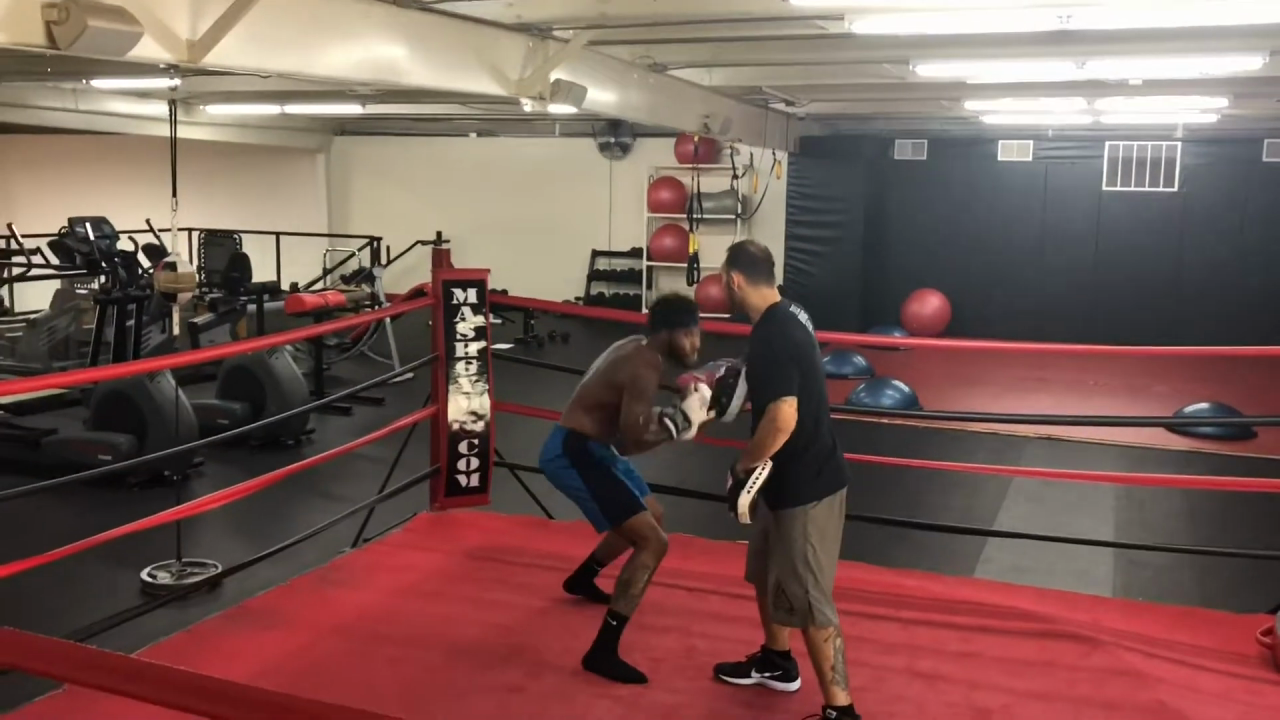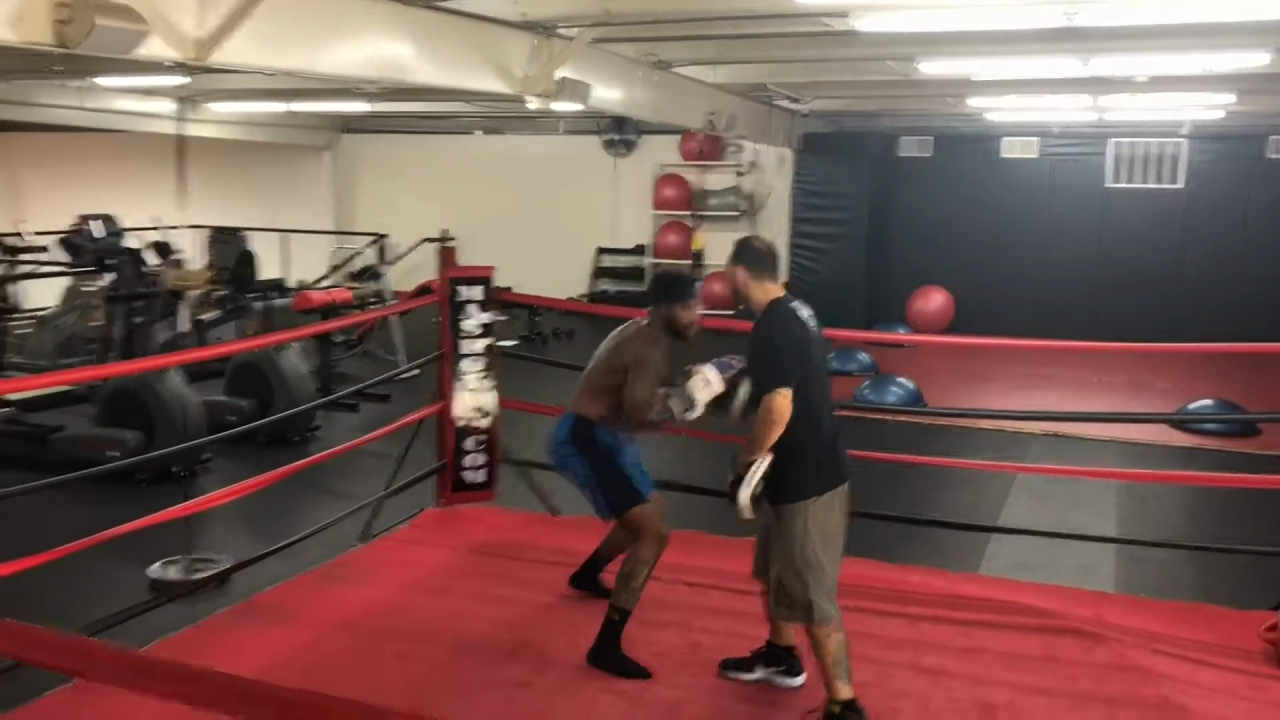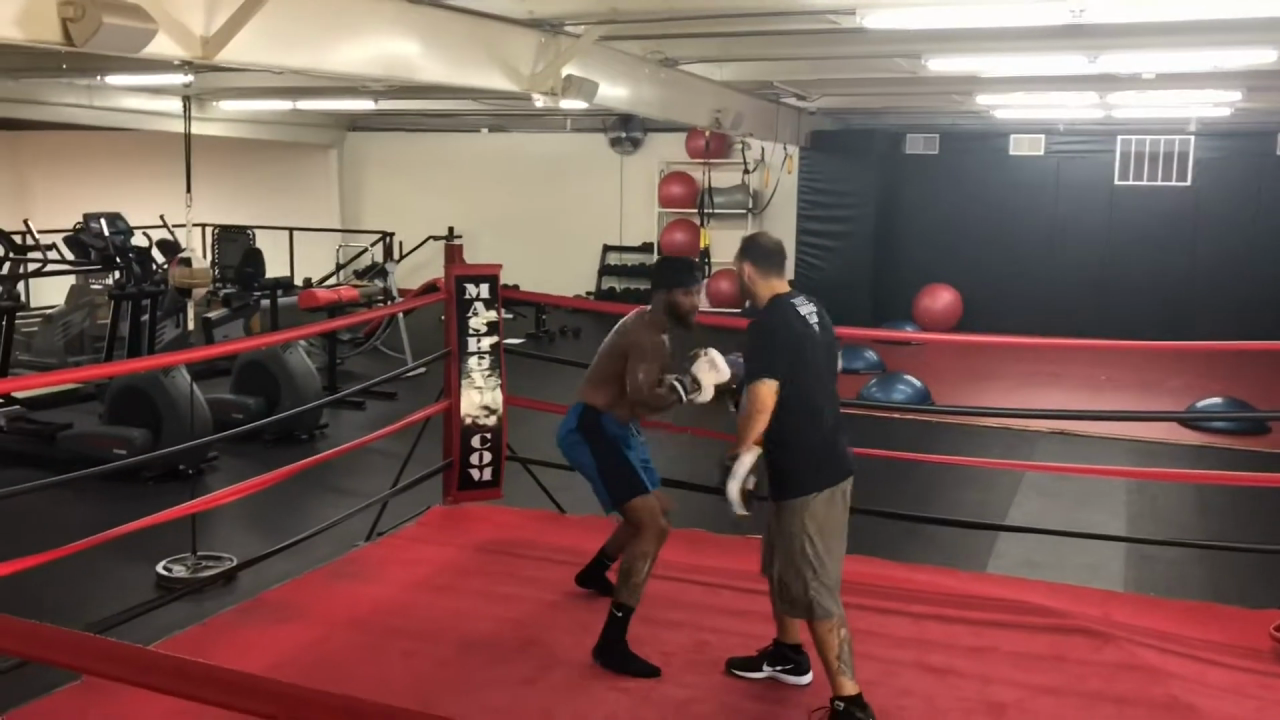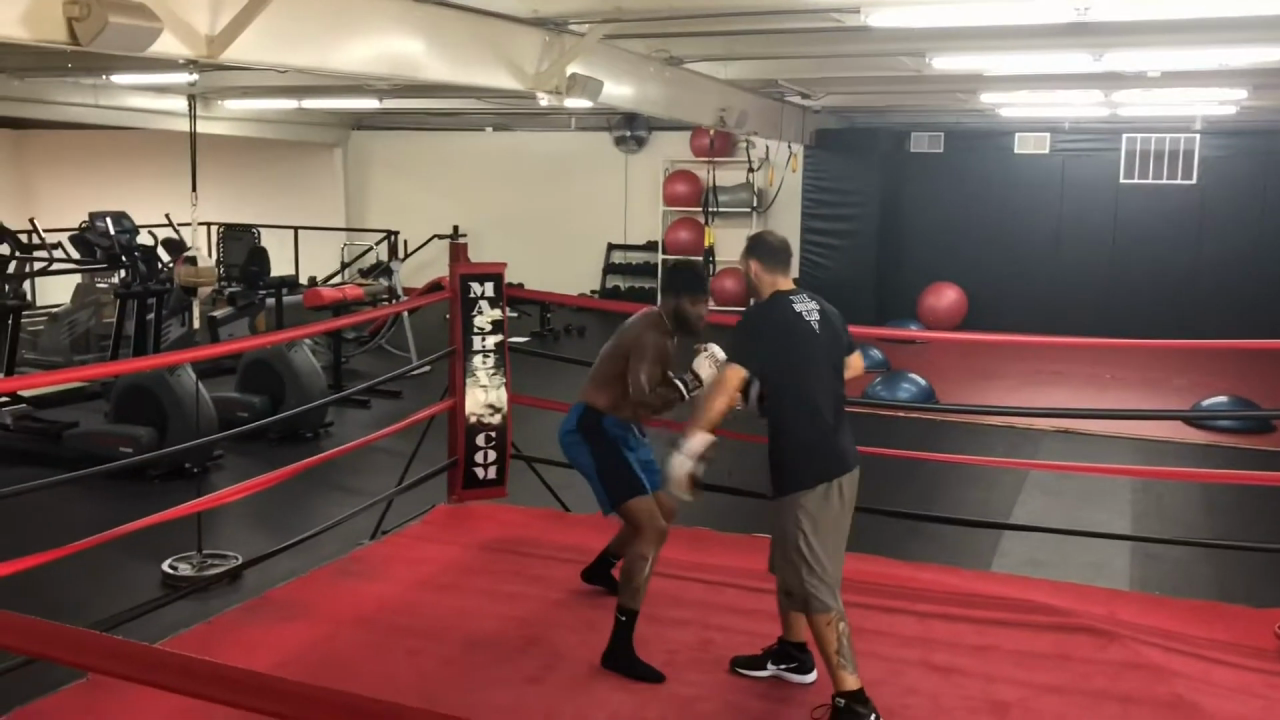
dt=0.1s
person 1, frame 1
left shoulder: (771, 336)
right shoulder: (787, 316)
left elbow: (783, 419)
left wrist: (745, 466)
left hip: (807, 485)
right hip: (794, 477)
left knee: (808, 599)
right knee: (766, 572)
right ankle: (776, 662)
person 1, frame 2
left shoulder: (772, 330)
right shoulder: (793, 311)
left elbow: (777, 409)
left wrist: (746, 459)
right wrist: (745, 384)
left hip: (808, 480)
right hip: (797, 472)
left knee: (810, 595)
right knee: (773, 568)
right ankle: (781, 657)
person 1, frame 3
left shoulder: (767, 324)
right shoulder: (805, 309)
left elbow: (761, 398)
right elbow: (828, 369)
left wrist: (742, 456)
left hip: (810, 474)
right hip: (824, 462)
left knee: (815, 588)
right knee: (781, 565)
right ankle: (786, 653)
person 1, frame 4
left shoulder: (763, 318)
right shoulder: (824, 310)
left elbow: (729, 383)
right elbow: (854, 367)
left wrist: (691, 442)
left hip: (809, 470)
right hip: (836, 458)
left knee: (814, 585)
right knee: (789, 564)
right ankle: (792, 654)
person 2, frame 1
left shoulder: (640, 351)
right shoulder: (643, 368)
right elbow: (632, 441)
left wrist: (669, 416)
right wrist: (684, 419)
left hip: (590, 447)
right hip: (576, 454)
left knee: (650, 516)
right knee: (653, 542)
left ankle: (582, 578)
right ankle: (602, 653)
person 2, frame 2
left shoulder: (643, 332)
right shoulder: (647, 346)
right elbow: (638, 418)
left wrist: (676, 396)
right wrist: (688, 399)
left hip: (600, 434)
right hip: (584, 441)
left knee: (647, 510)
right knee: (653, 534)
left ankle: (587, 574)
right ankle: (607, 646)
person 2, frame 3
left shoulder: (653, 324)
right shoulder: (647, 332)
right elbow: (642, 402)
left wrist: (693, 381)
right wrist: (691, 382)
left hip: (615, 428)
right hip: (593, 430)
left knee: (654, 511)
right knee: (653, 528)
left ankle: (594, 573)
right ankle: (612, 644)
person 2, frame 4
left shoulder: (662, 328)
right shoulder: (650, 333)
left elbow: (651, 387)
right elbow: (644, 402)
left wrist: (695, 377)
right wrist: (693, 379)
left hip: (618, 428)
right hip: (593, 430)
left knee: (664, 509)
right knee: (652, 529)
left ankle: (599, 569)
right ankle: (619, 649)
